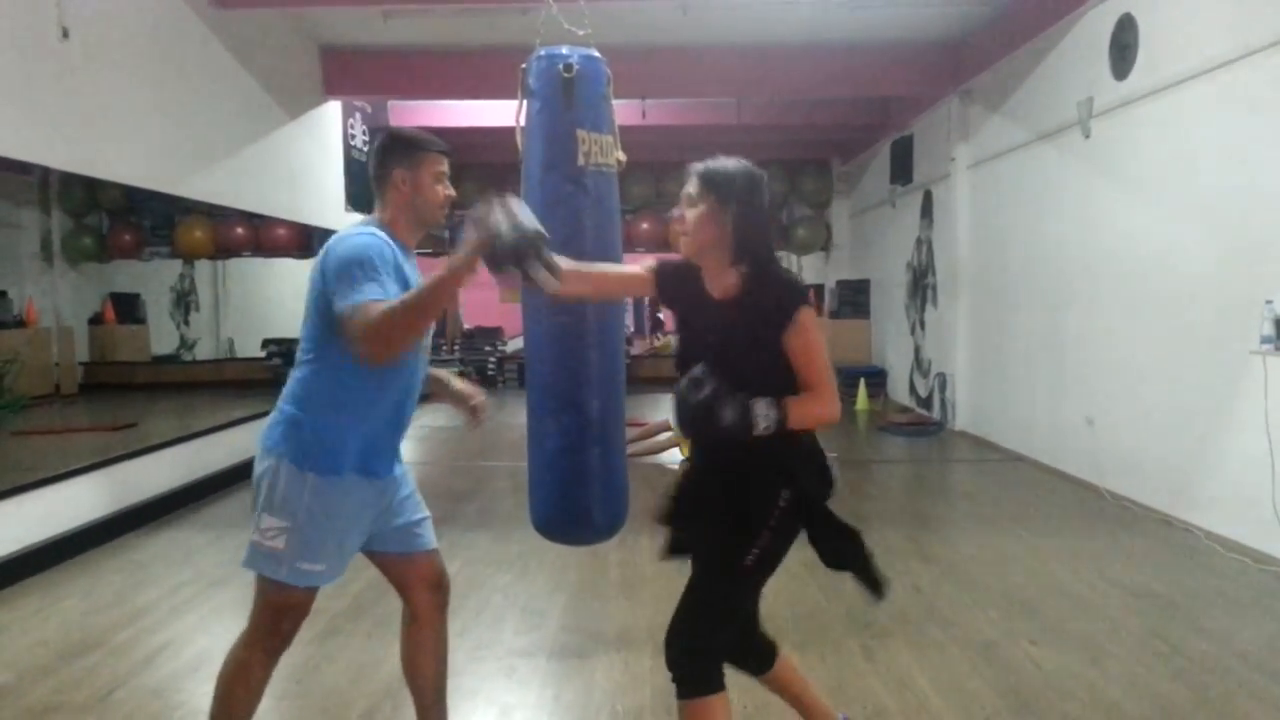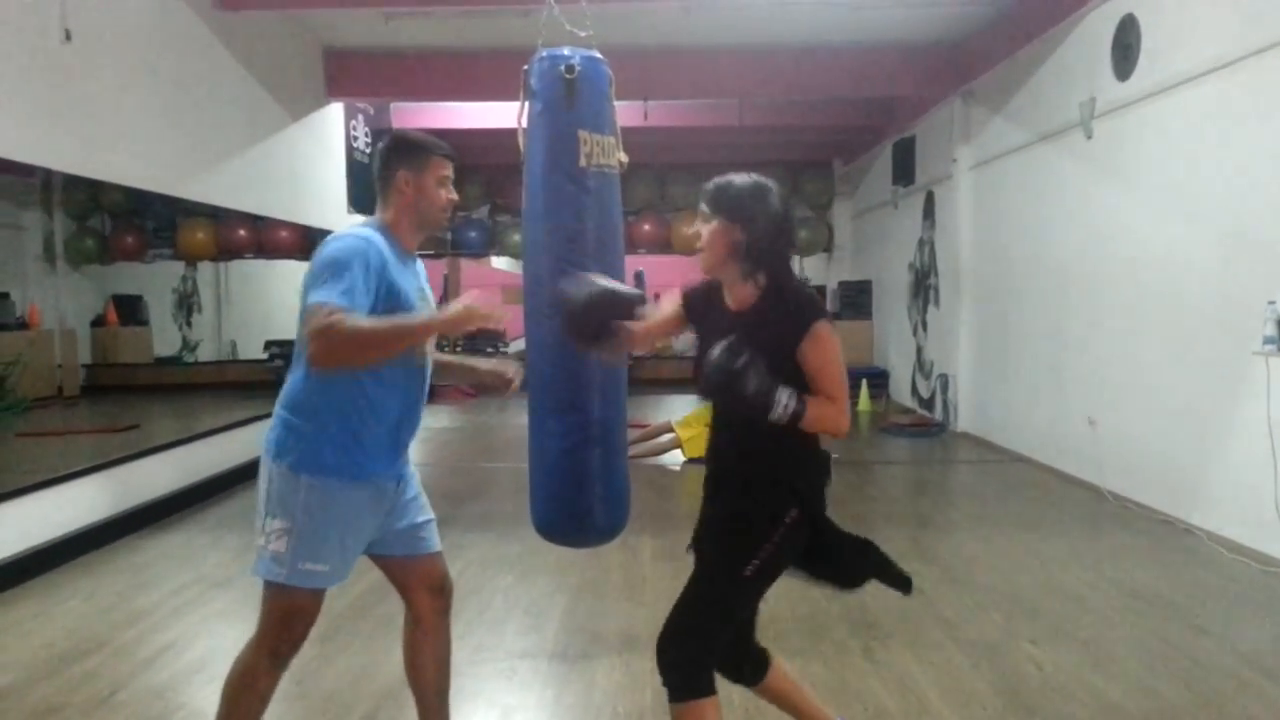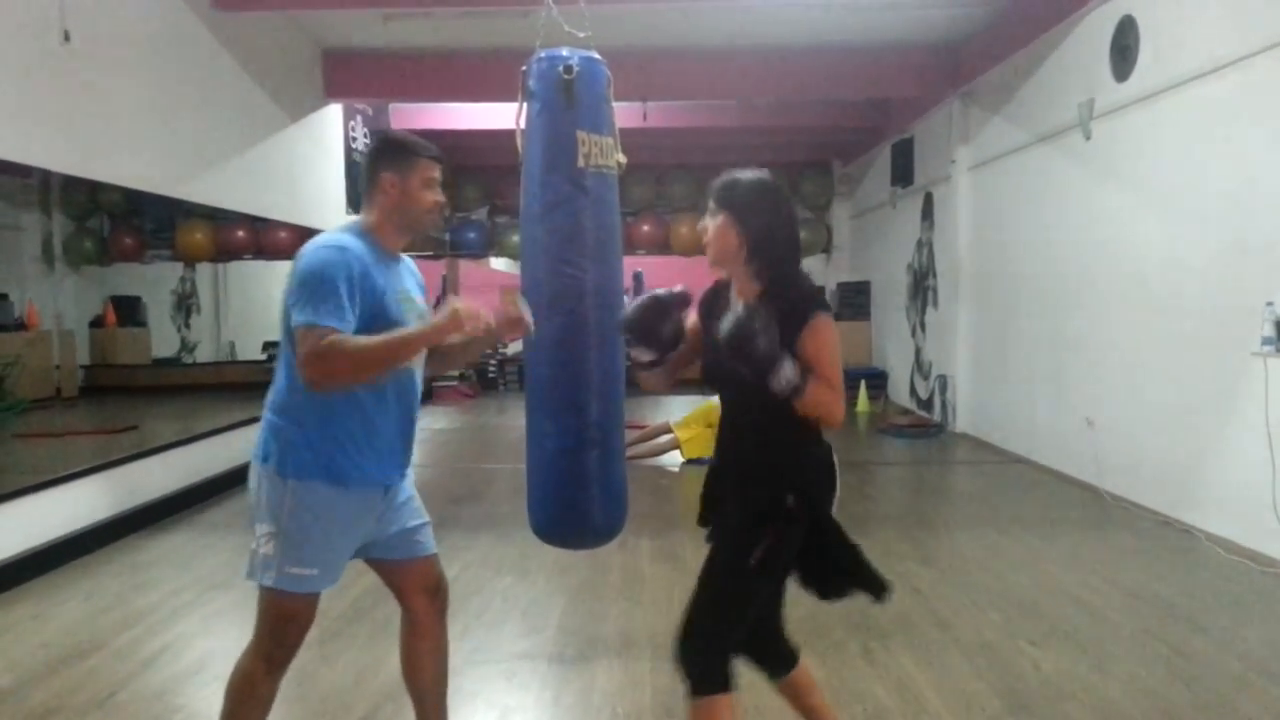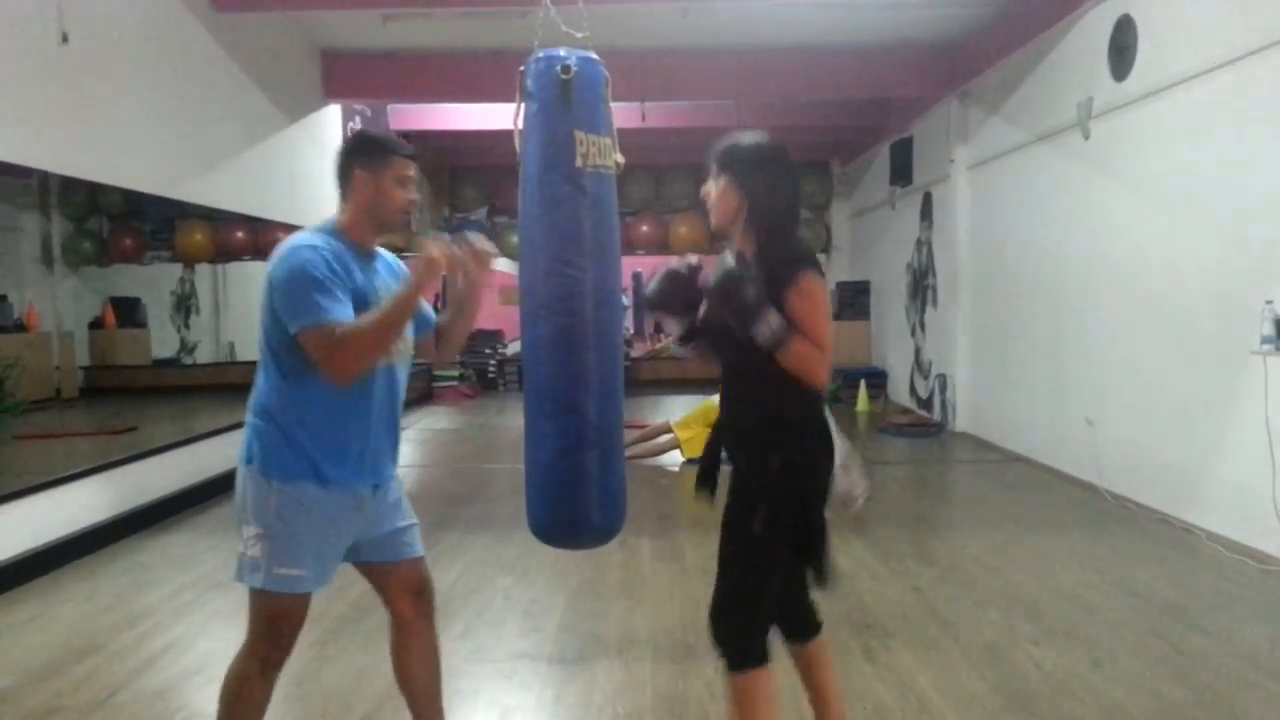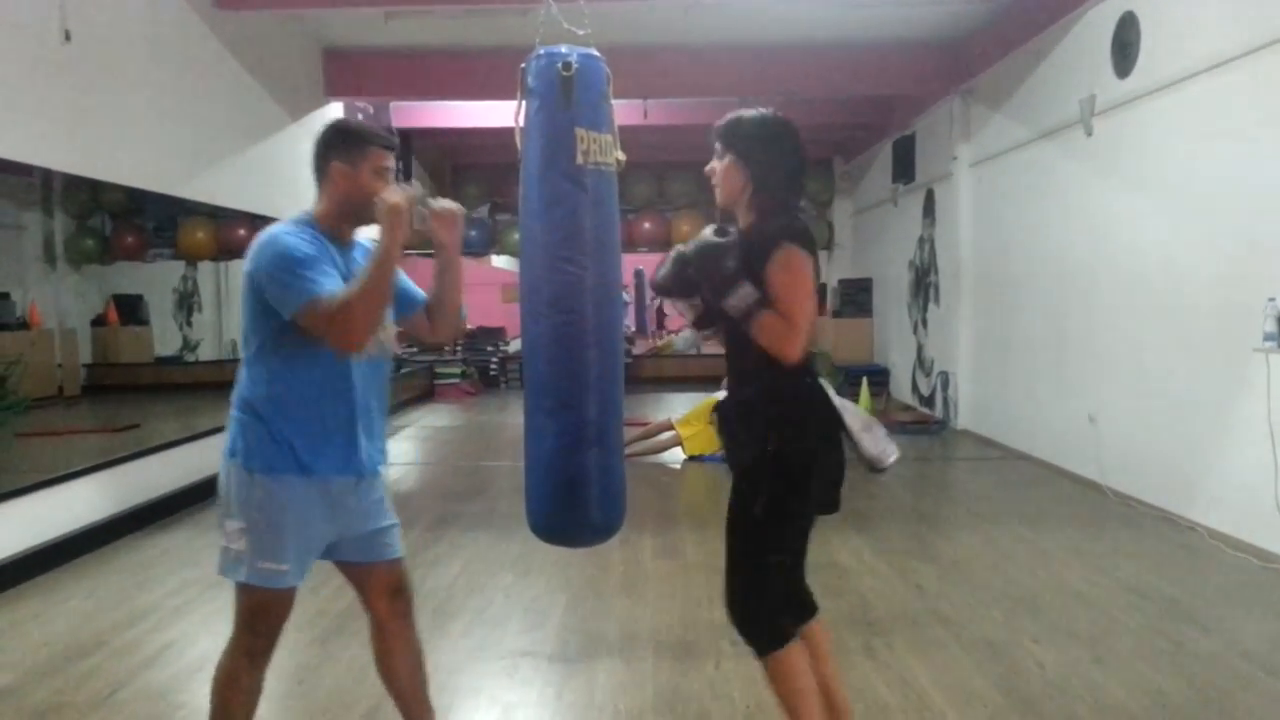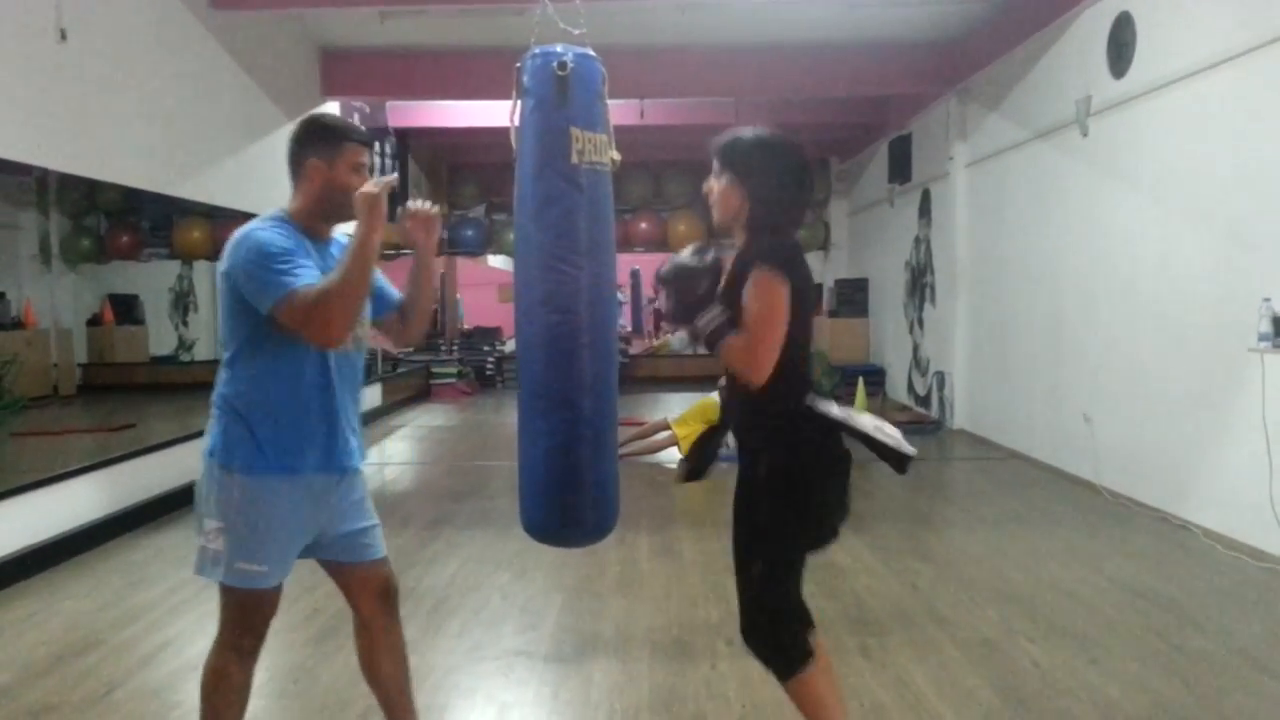
dt=0.1s
person 1, frame 1
left shoulder: (397, 255)
right shoulder: (361, 250)
right elbow: (374, 343)
left wrist: (448, 384)
right wrist: (463, 263)
left hip: (379, 468)
right hip: (313, 467)
left knee: (429, 590)
right knee: (274, 627)
person 1, frame 2
left shoulder: (409, 265)
right shoulder: (353, 252)
right elbow: (326, 348)
left wrist: (475, 368)
right wrist: (442, 319)
left hip: (388, 472)
right hip: (316, 470)
left knee: (431, 594)
right knee: (283, 631)
person 1, frame 3
left shoulder: (402, 268)
right shoulder: (332, 258)
left elbow: (414, 357)
right elbow: (321, 366)
left wrist: (482, 334)
right wrist: (431, 328)
left hip: (383, 476)
right hip: (308, 474)
left knee: (428, 597)
right knee: (280, 635)
person 1, frame 4
left shoulder: (388, 265)
right shoulder: (306, 258)
left elbow: (443, 346)
right elbow: (343, 361)
left wrist: (468, 282)
right wrist: (416, 286)
left hip: (371, 475)
right hip: (294, 477)
left knee: (414, 600)
right knee: (272, 637)
person 1, frame 5
left shoulder: (368, 252)
right shoulder: (284, 247)
left elbow: (438, 329)
right elbow: (349, 331)
left wrist: (447, 248)
right wrist: (394, 240)
left hip: (356, 469)
right hip: (277, 469)
left knee: (392, 599)
right knee: (258, 630)
person 1, frame 6
left shoulder: (342, 248)
right shoulder: (261, 244)
left elbow: (408, 331)
right elbow: (325, 327)
left wrist: (425, 252)
right wrist: (370, 234)
left hip: (337, 468)
right hip: (258, 471)
left knee: (378, 597)
right knee: (244, 629)
person 2, frame 1
left shoulder: (782, 298)
right shoulder: (680, 281)
left elbow: (826, 403)
right elbow: (585, 282)
left wrist: (748, 412)
right wrist: (529, 256)
left hip: (774, 483)
right hip: (721, 478)
left knee: (693, 641)
right knee: (732, 633)
person 2, frame 2
left shoulder: (798, 312)
right shoulder: (700, 300)
left elbow: (836, 418)
right elbow: (629, 340)
left wrist: (769, 398)
right wrist: (601, 322)
left hip: (783, 497)
right hip: (729, 492)
left knee: (682, 648)
right knee: (726, 645)
person 2, frame 3
left shoulder: (801, 304)
right shoulder: (717, 301)
left elbow: (831, 410)
right elbow: (660, 377)
left wrist: (773, 366)
right wrist: (654, 346)
left hip: (788, 489)
right hip: (740, 483)
left knee: (702, 641)
right knee: (757, 634)
person 2, frame 4
left shoulder: (794, 265)
right shoulder: (736, 260)
left elbow: (817, 371)
right elbow: (713, 346)
left wrist: (760, 317)
right wrist: (686, 311)
left hip: (785, 455)
right hip: (760, 450)
left knee: (735, 618)
right knee: (786, 601)
person 2, frame 5
left shoulder: (783, 237)
right shoulder: (744, 237)
left elbow: (790, 346)
right elbow: (726, 325)
left wrist: (733, 290)
right wrist: (701, 291)
left hip: (785, 432)
right hip: (764, 428)
left knee: (754, 600)
right knee: (781, 586)
person 2, frame 6
left shoulder: (767, 258)
right shoulder: (762, 254)
left elbow: (756, 367)
left wrist: (697, 309)
right wrist: (699, 303)
left hip: (783, 452)
right hip: (793, 445)
left knee: (768, 623)
right knee: (779, 602)
